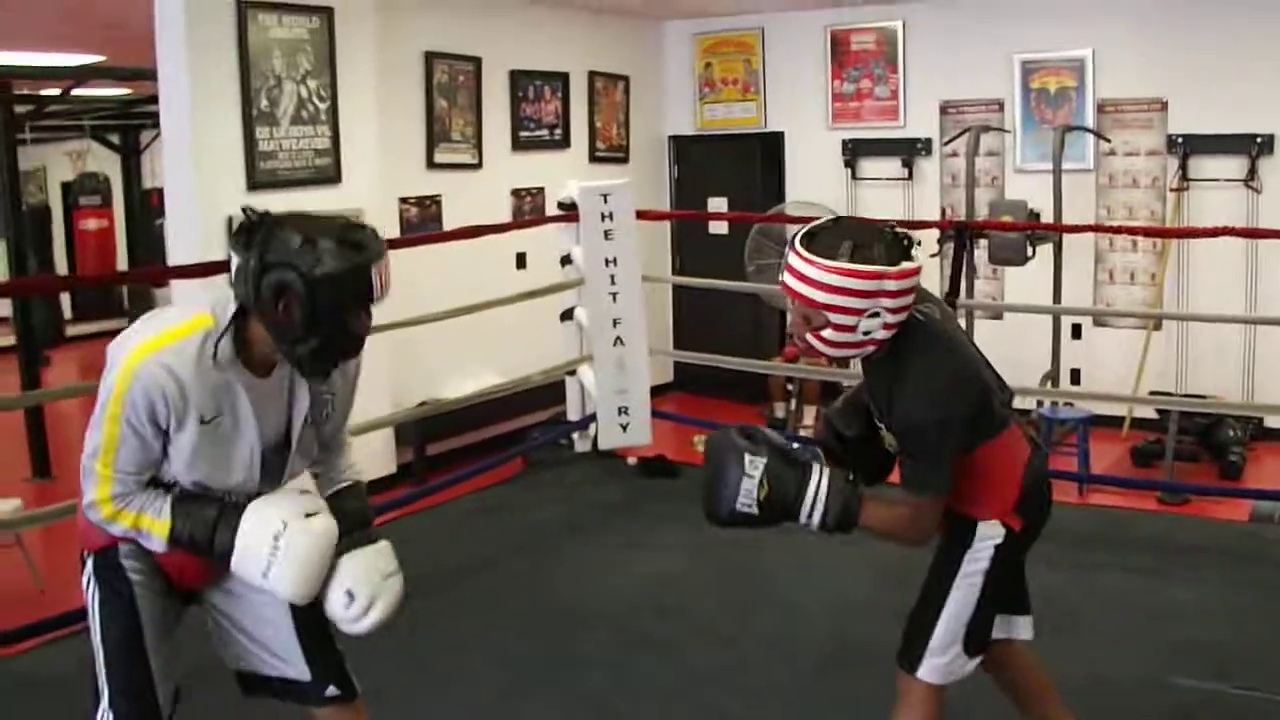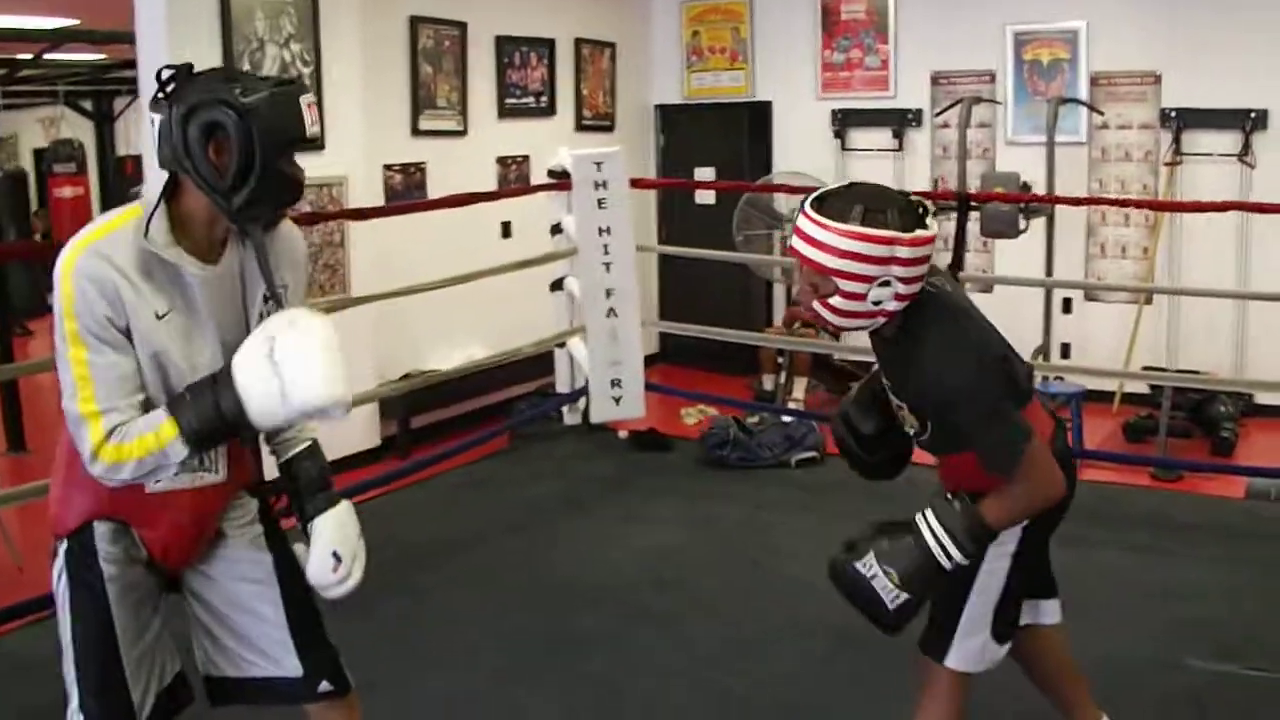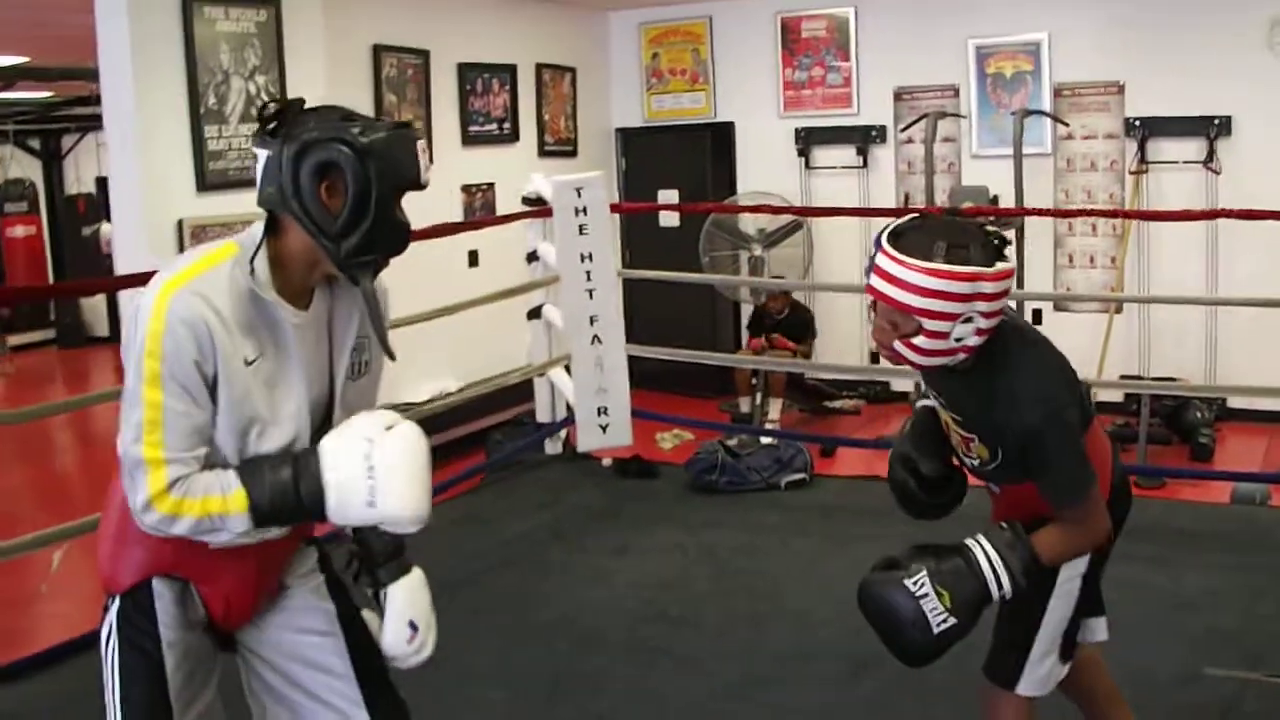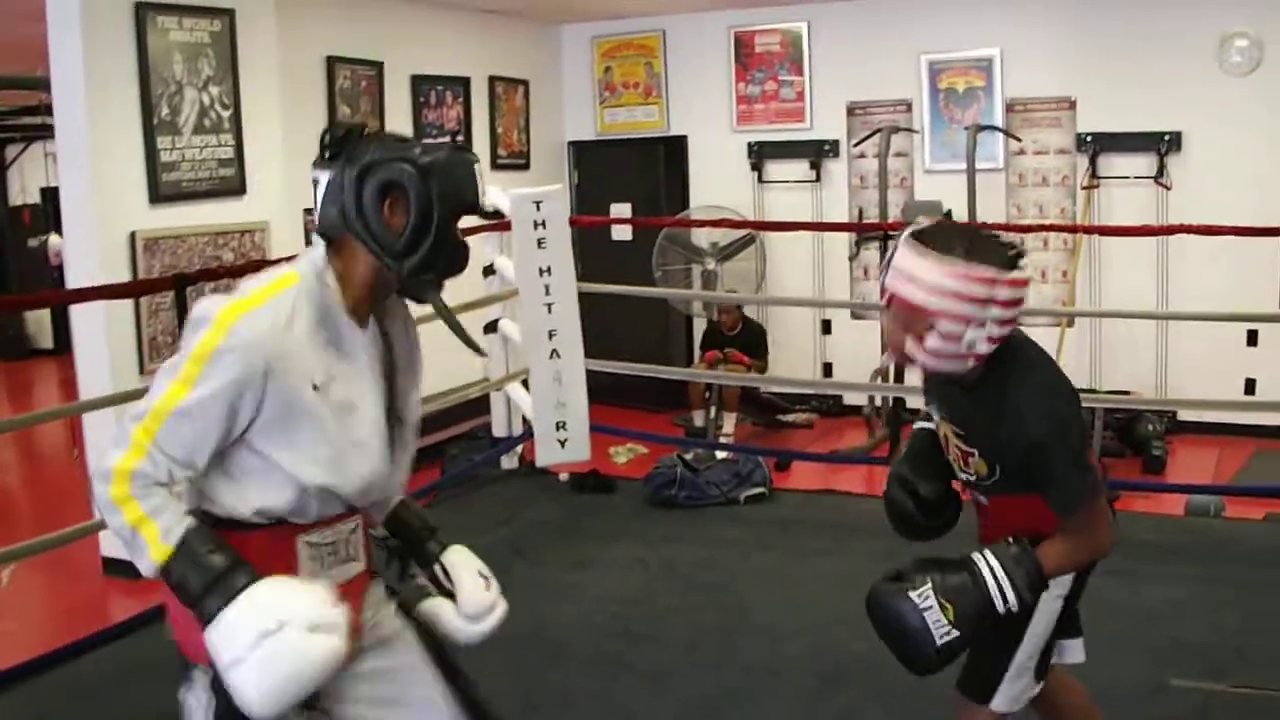
dt=0.5s
person 1, frame 1
left shoulder: (331, 353)
right shoulder: (153, 360)
right elbow: (109, 498)
left wrist: (357, 532)
right wrist: (225, 533)
left hip: (256, 532)
right hip: (136, 540)
person 1, frame 2
left shoulder: (277, 245)
right shoulder: (98, 263)
right elbow: (107, 448)
left wrist: (316, 489)
right wrist: (234, 397)
left hip: (225, 500)
right hip: (113, 516)
person 1, frame 3
left shoulder: (357, 294)
right shoulder: (185, 304)
right elbow: (159, 495)
left wrist: (388, 559)
right wrist: (309, 485)
left hip: (283, 555)
right hip: (169, 565)
person 1, frame 4
left shoulder: (392, 324)
right shoulder: (252, 328)
right elbow: (131, 483)
left wrist: (427, 547)
right wrist: (221, 596)
left hip: (343, 599)
right hip: (236, 593)
person 2, frame 1
left shoulder: (924, 397)
right shoulder: (904, 304)
left elbow: (920, 521)
left wrist: (804, 491)
right wrist: (864, 404)
left hip: (993, 506)
right hip: (994, 480)
left knee: (923, 674)
right knee: (993, 635)
person 2, frame 2
left shoulder: (951, 370)
right shoulder: (913, 290)
left elbow: (1043, 485)
left wrist: (931, 542)
right wrist: (880, 394)
left hip: (1014, 487)
right hip: (1012, 451)
left knee: (946, 664)
right knee: (1018, 620)
person 2, frame 3
left shoulder: (1030, 399)
right shoulder: (951, 344)
left elbow: (1087, 525)
left wrist: (977, 570)
right wrist: (927, 426)
left hip: (1072, 512)
right hip: (1028, 495)
right knee: (1058, 644)
person 2, frame 4
left shoulder: (1037, 411)
right shoulder: (947, 350)
left elbow: (1090, 535)
left wrist: (980, 583)
right wrist: (921, 448)
left hip: (1040, 548)
right hip: (1013, 523)
right knee: (1038, 670)
